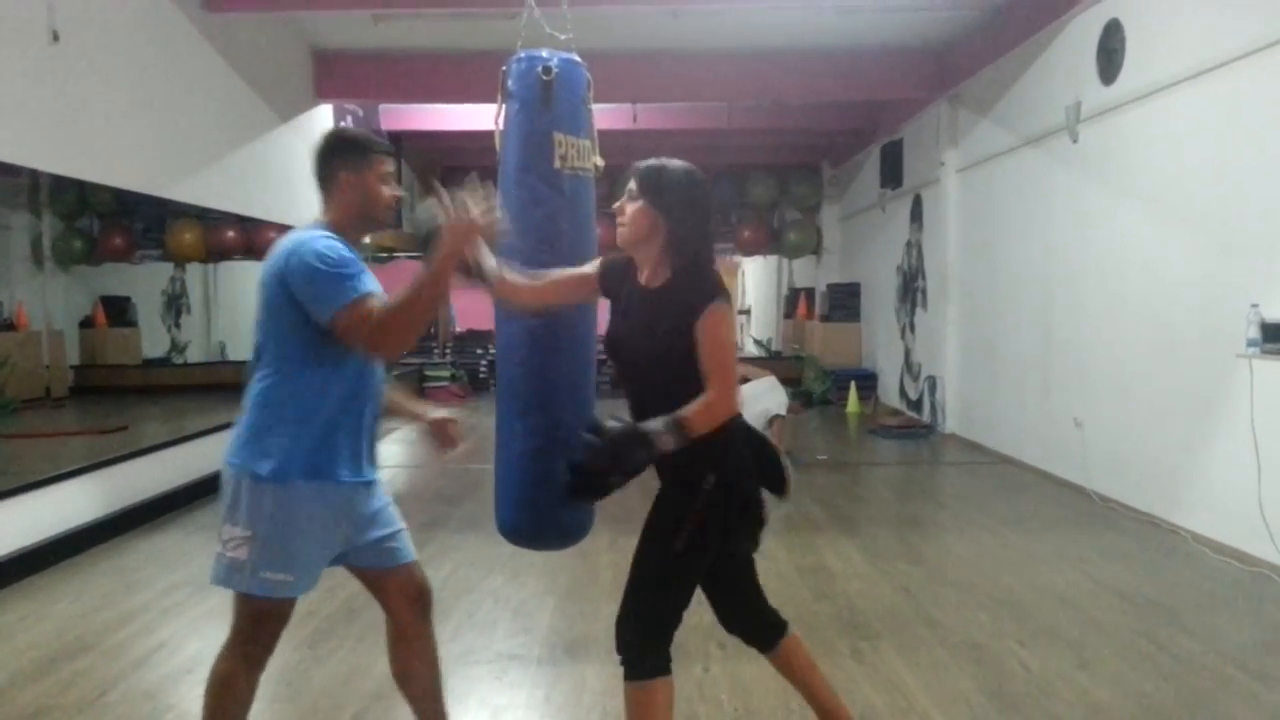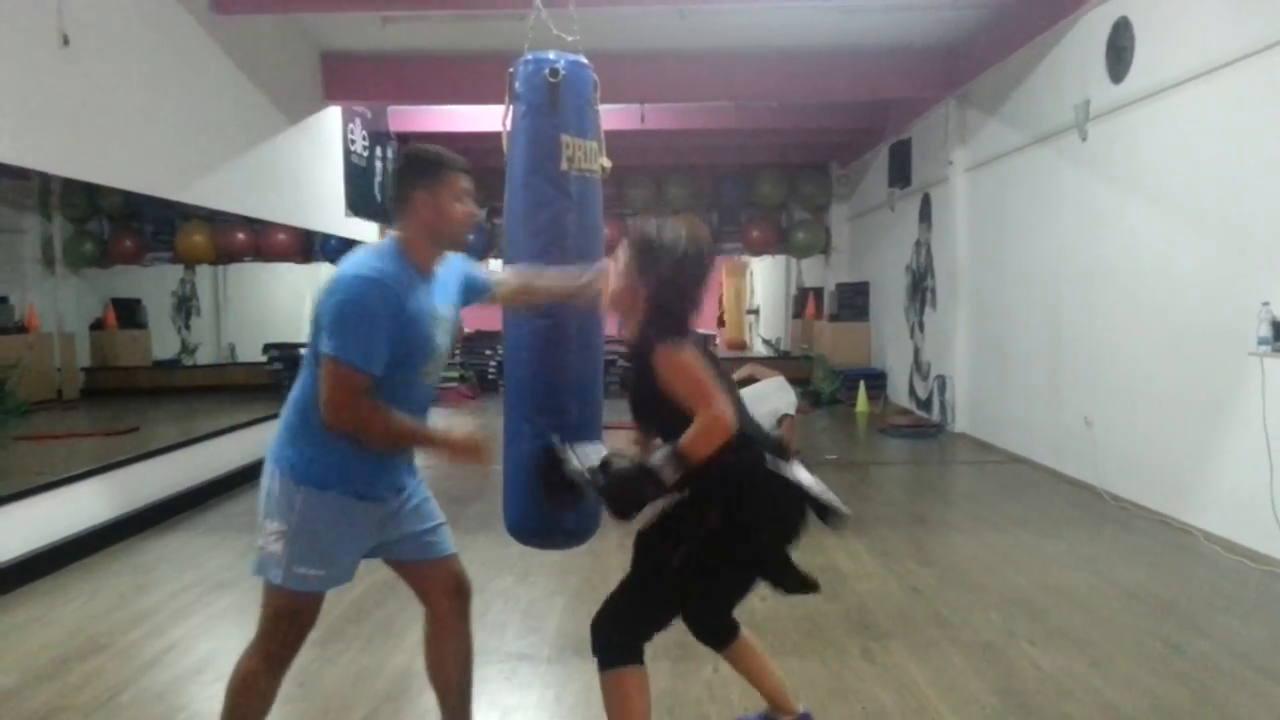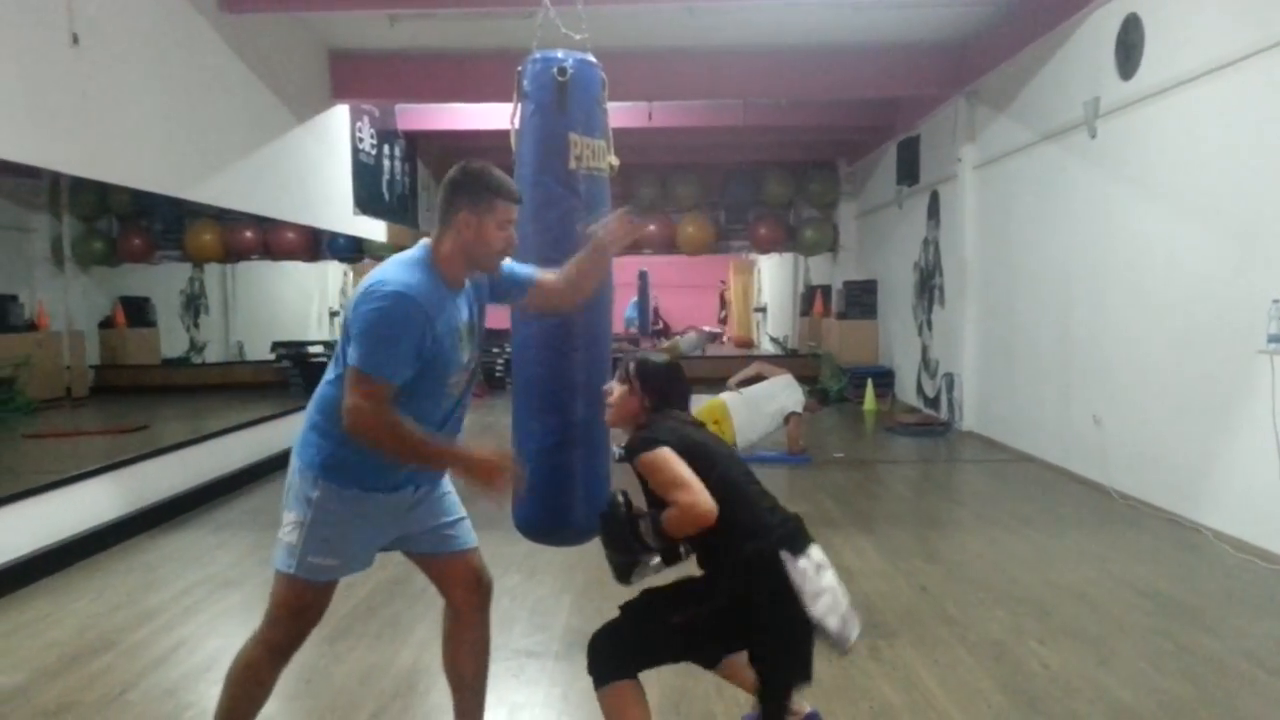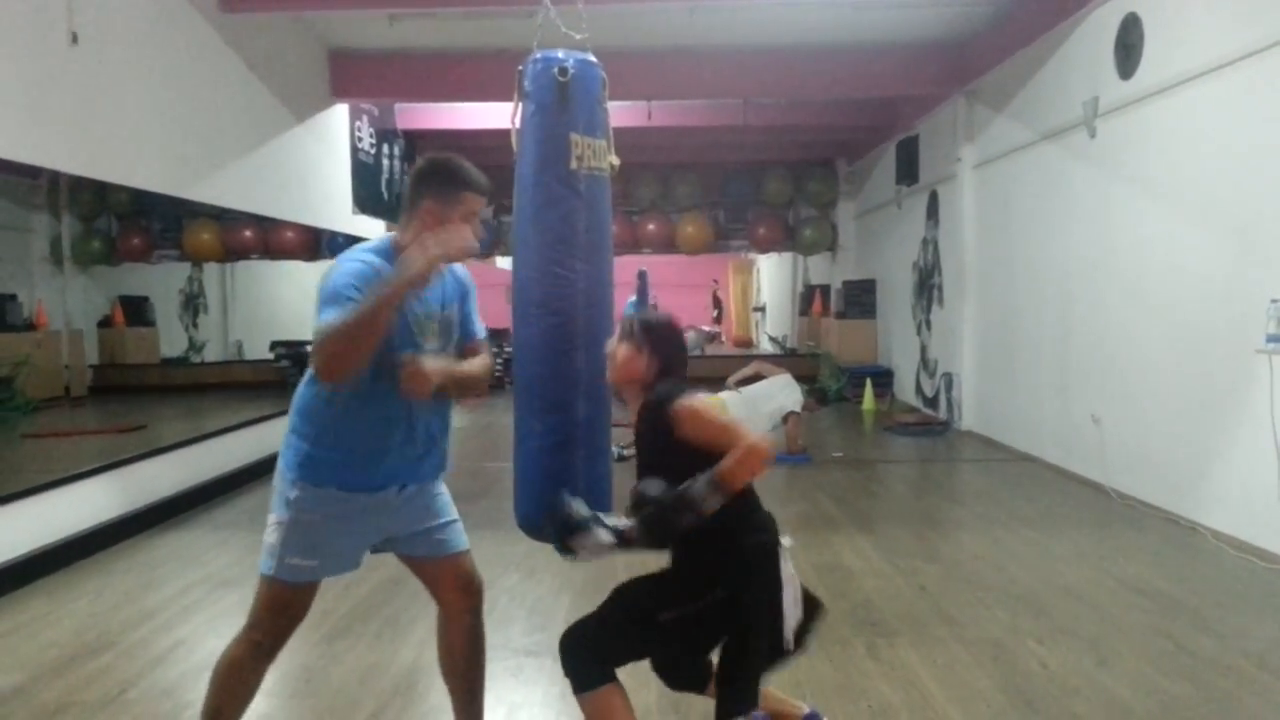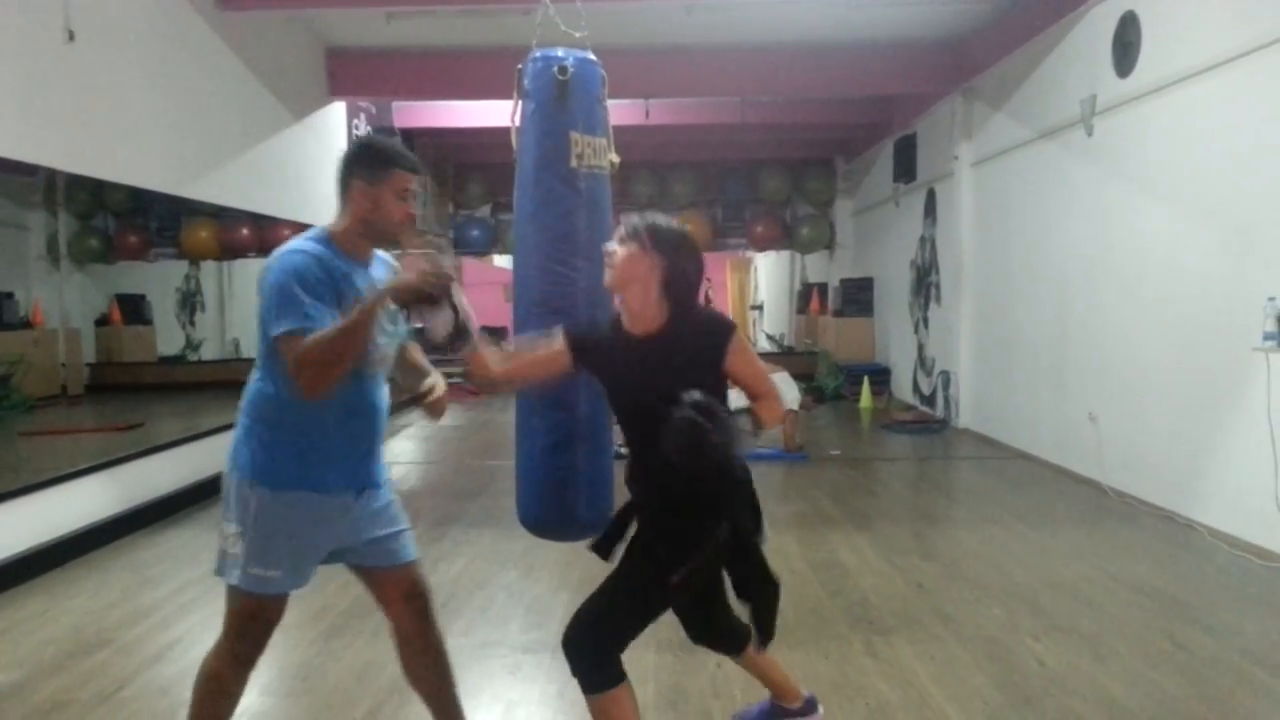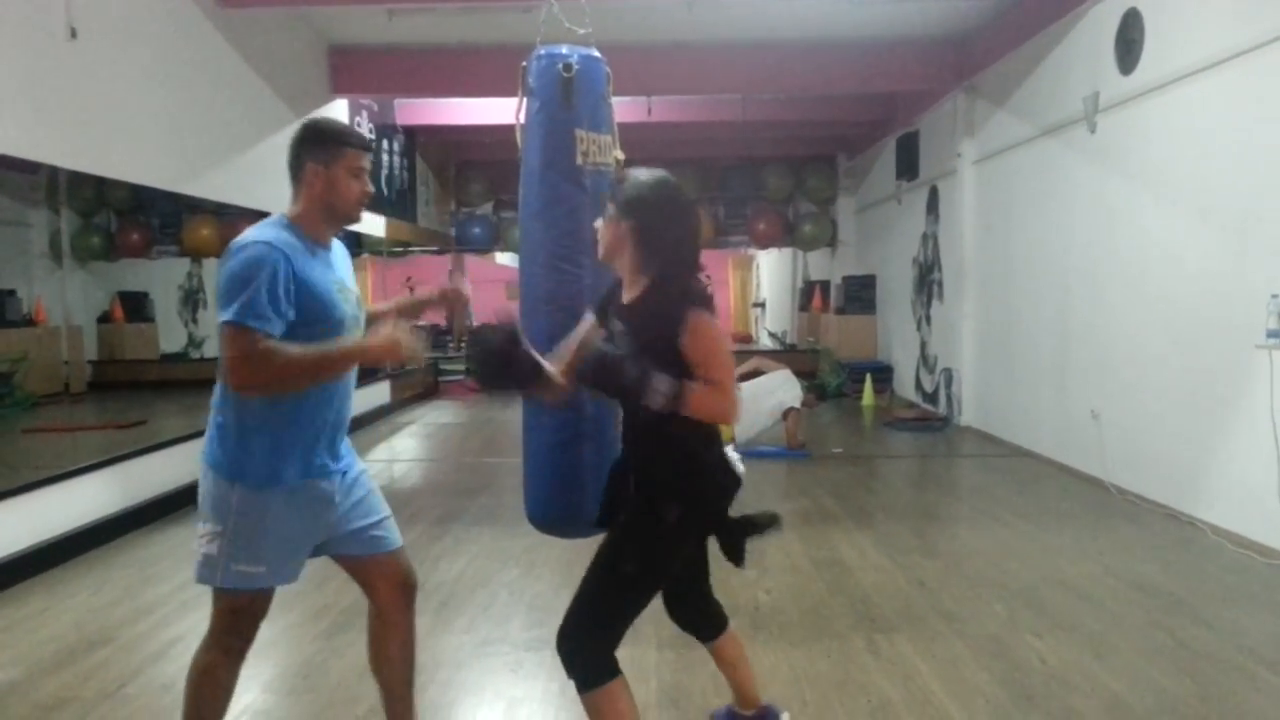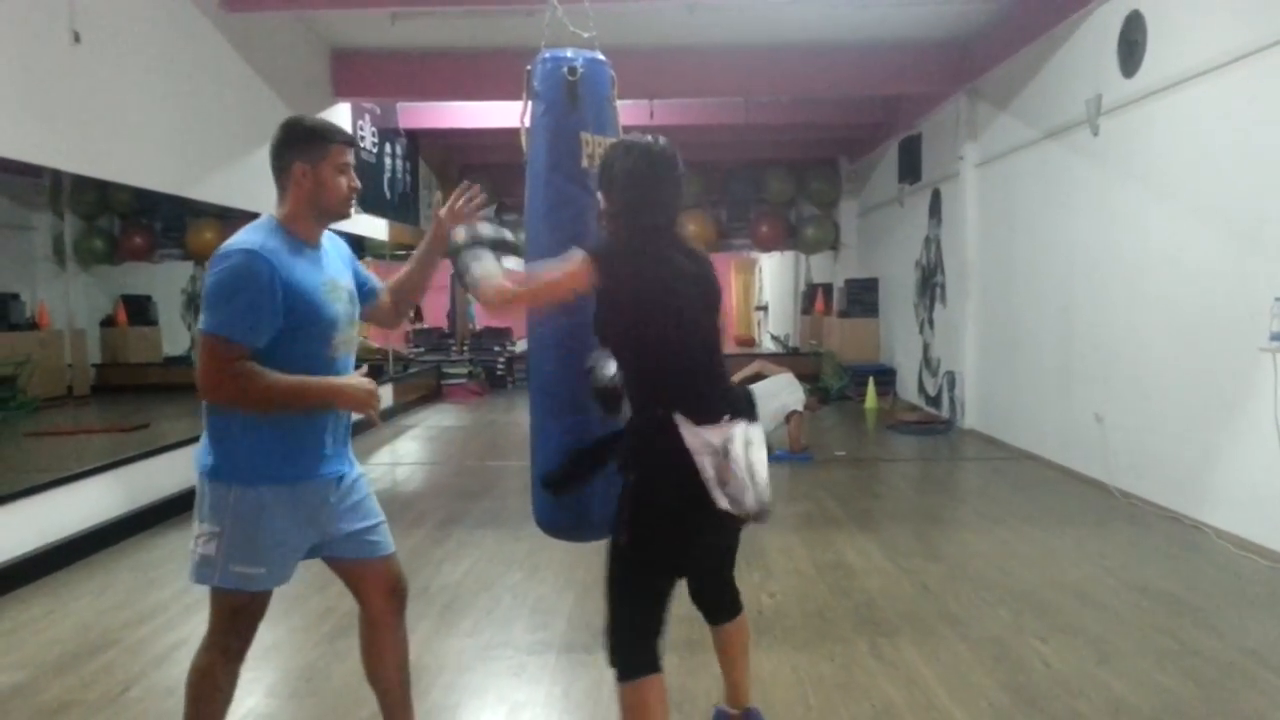
dt=0.2s
person 1, frame 1
left shoulder: (343, 259)
right shoulder: (311, 253)
right elbow: (389, 337)
left wrist: (420, 412)
right wrist: (448, 254)
left hip: (352, 475)
right hip: (283, 478)
left knee: (411, 598)
right knee: (255, 636)
person 1, frame 2
left shoulder: (445, 269)
right shoulder: (367, 283)
left elbow: (516, 286)
right elbow: (341, 409)
left wrist: (598, 281)
right wrist: (440, 439)
left hip: (390, 479)
right hip: (320, 481)
left knee: (450, 594)
right knee: (281, 634)
person 1, frame 3
left shoulder: (479, 274)
right shoulder: (396, 295)
left elbow: (561, 291)
right elbow: (364, 417)
left wrist: (605, 244)
right wrist: (464, 459)
left hip: (418, 478)
right hip: (341, 477)
left knee: (472, 589)
right knee: (288, 626)
person 1, frame 4
left shoulder: (455, 278)
right shoulder: (357, 272)
left elbow: (481, 366)
right elbow: (331, 363)
left wrist: (443, 373)
right wrist: (406, 277)
left hip: (412, 479)
right hip: (328, 478)
left knee: (463, 591)
right knee: (270, 626)
person 1, frame 5
left shoulder: (385, 268)
right shoulder: (298, 265)
left elbow: (395, 349)
right elbow: (309, 375)
left wrist: (431, 380)
right wrist: (381, 296)
left hip: (361, 479)
right hip: (279, 482)
left knee: (411, 600)
right knee: (247, 634)
person 1, frame 6
left shoulder: (333, 250)
right shoulder: (263, 254)
right elbow: (244, 370)
left wrist: (413, 306)
right wrist: (359, 351)
left hip: (334, 467)
right hip: (259, 477)
left knee: (396, 584)
right knee: (235, 627)
person 1, frame 7
left shoulder: (334, 249)
right shoulder: (250, 259)
left elbow: (386, 311)
right elbow: (218, 380)
left wrist: (435, 243)
right wrist: (331, 391)
left hip: (333, 470)
right hip: (256, 481)
left knee: (386, 591)
right knee: (232, 628)
person 2, frame 1
left shoulder: (701, 292)
right shoulder: (621, 277)
left elbow: (723, 401)
right elbow: (525, 294)
left wrist: (650, 437)
right wrist: (473, 252)
left hip: (710, 472)
right hip: (692, 470)
left knee: (642, 628)
right knee: (745, 610)
person 2, frame 2
left shoulder: (663, 342)
right shoulder: (653, 338)
left elbow: (719, 422)
right elbow: (656, 431)
left wrist: (652, 476)
left hip: (739, 502)
right hip: (737, 496)
left knee: (617, 629)
right knee: (703, 614)
person 2, frame 3
left shoulder: (647, 443)
right shoulder: (677, 432)
left elbow: (700, 509)
left wrist: (640, 533)
right wrist: (651, 555)
left hip: (760, 583)
right hip: (773, 573)
left knee: (610, 653)
right knee: (682, 633)
person 2, frame 4
left shoulder: (673, 404)
right shoulder: (655, 417)
left elbow: (757, 449)
right elbow: (663, 527)
left wrist: (692, 500)
right wrist: (598, 531)
left hip: (737, 572)
right hip: (713, 566)
left knee: (583, 649)
right knee: (674, 661)
person 2, frame 5
left shoulder: (705, 331)
right shoulder: (595, 340)
left elbow: (770, 405)
right elbow: (499, 369)
left hip: (704, 510)
right hip: (656, 506)
left knee: (589, 640)
right knee: (708, 623)
person 2, frame 6
left shoulder: (685, 304)
right shoulder: (613, 302)
left elbow: (722, 402)
right elbow: (561, 380)
left wrist: (641, 383)
right wrist: (522, 365)
left hip: (683, 488)
right hip: (650, 480)
left knee: (583, 638)
right knee: (689, 604)
person 2, frame 7
left shoulder: (614, 259)
right shoulder: (692, 263)
left elbow: (502, 297)
left hip: (668, 455)
left knee: (634, 627)
right knee: (715, 588)
